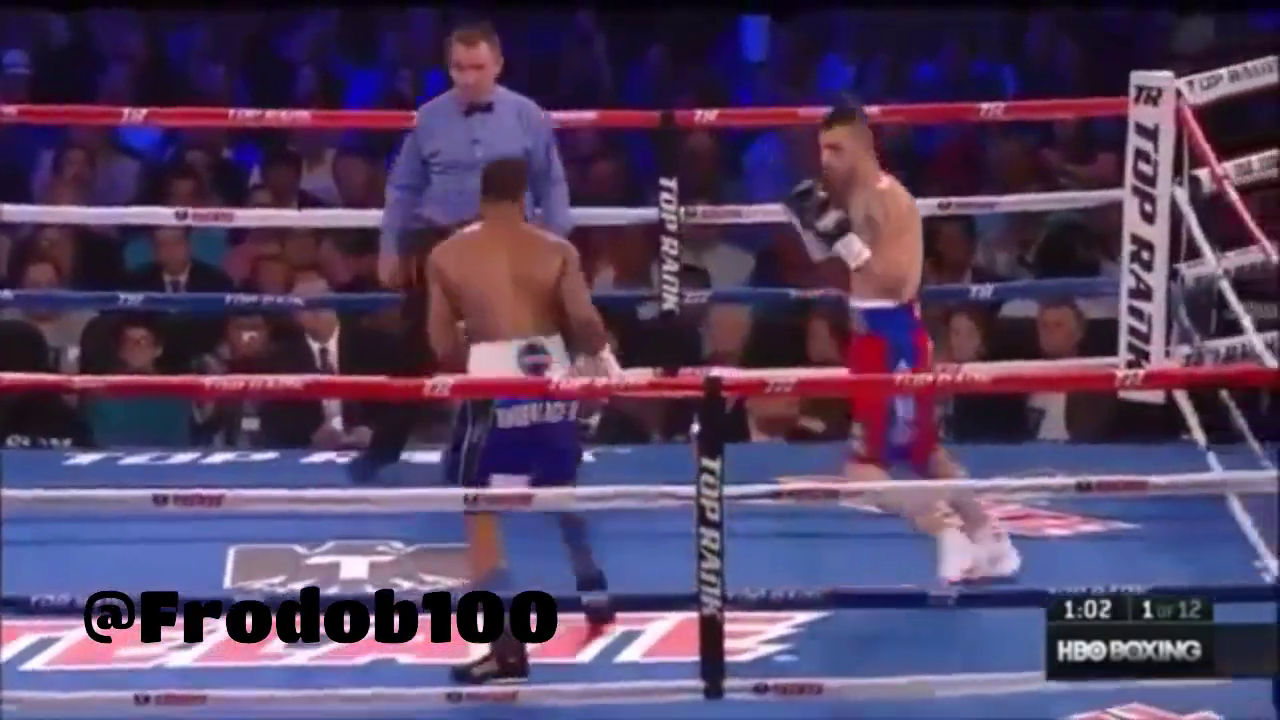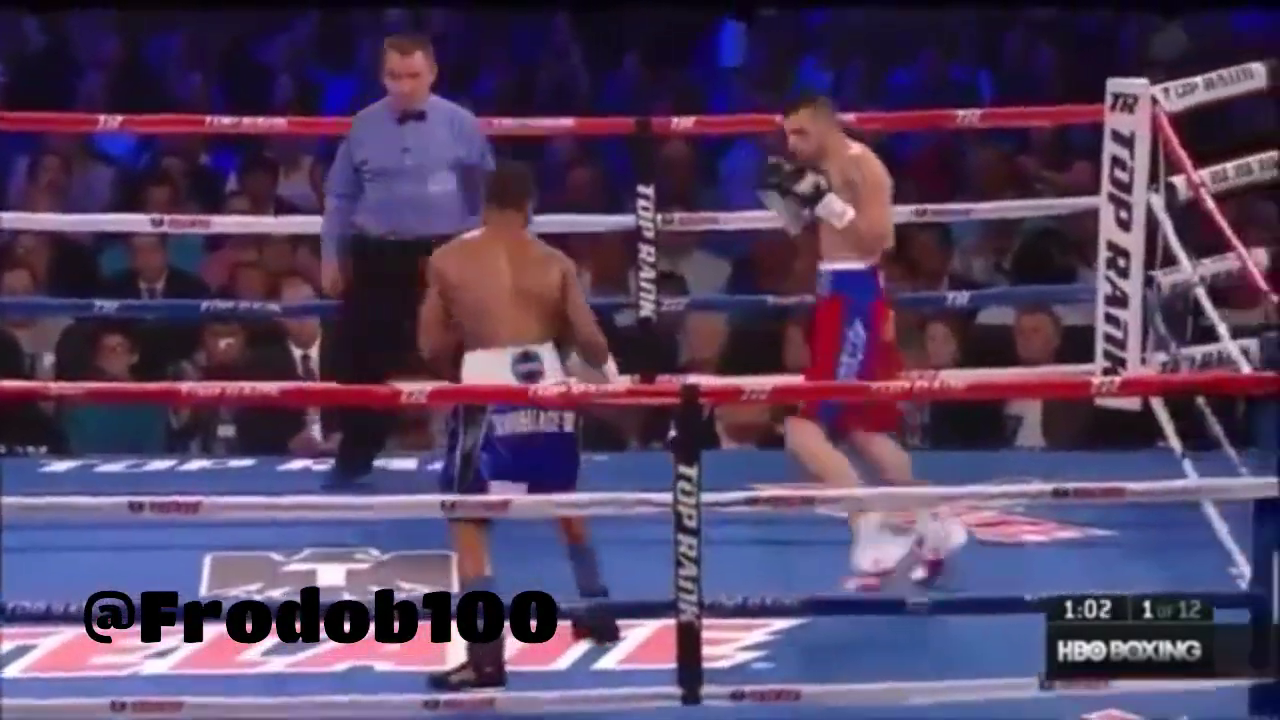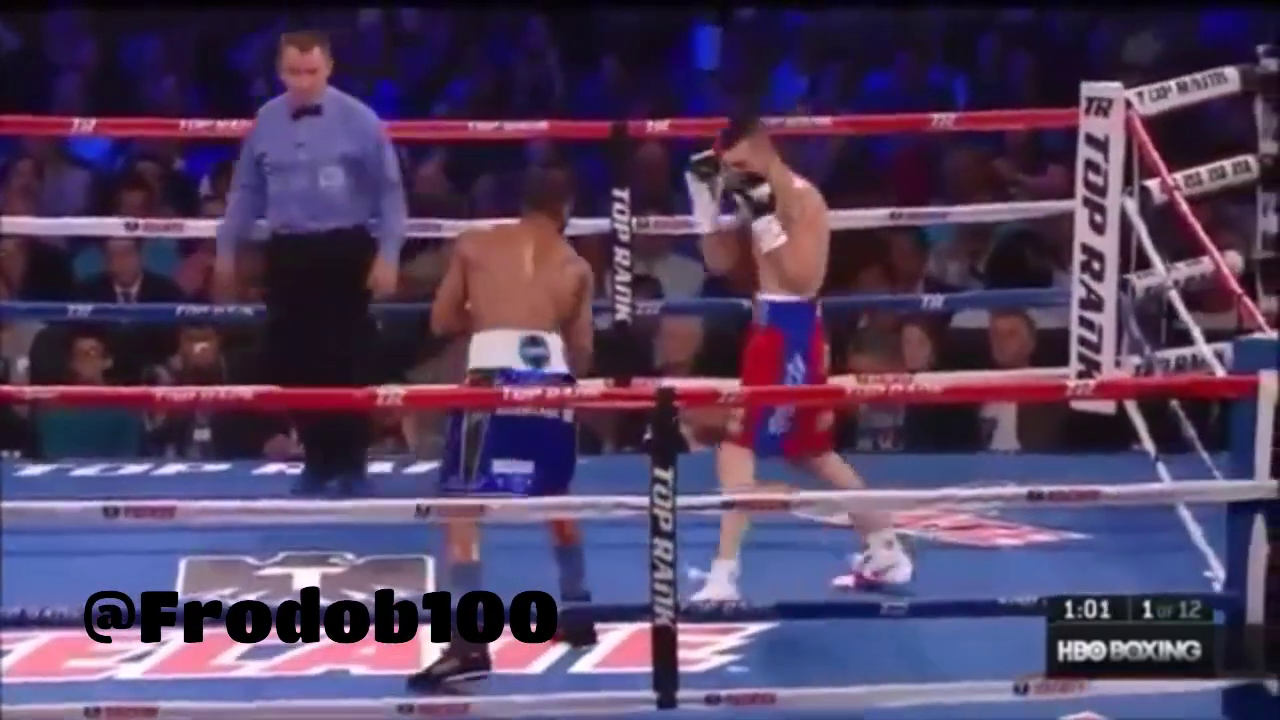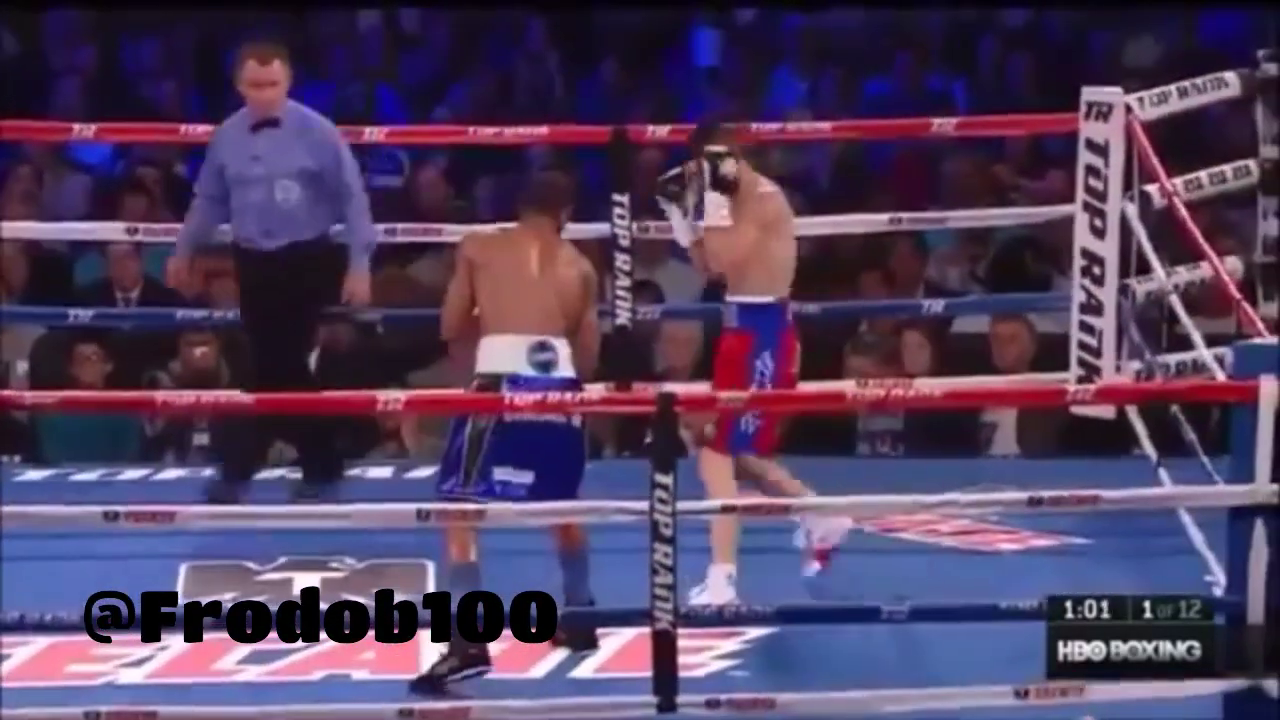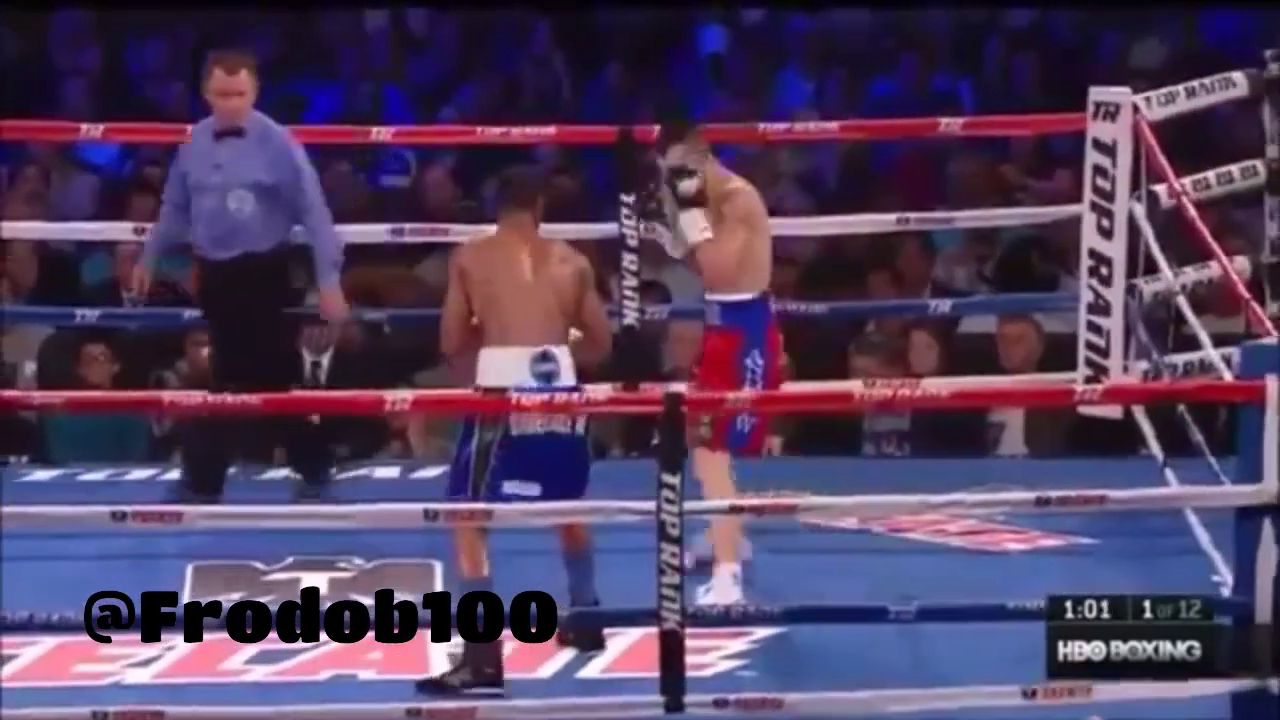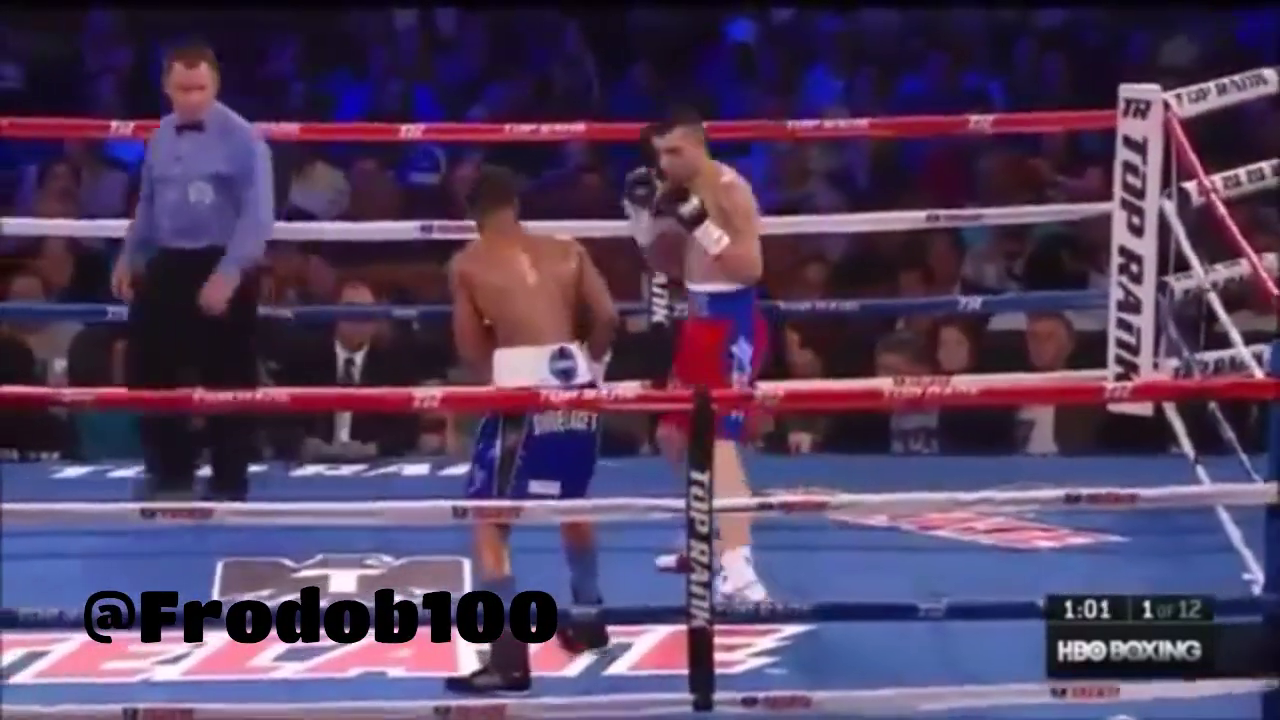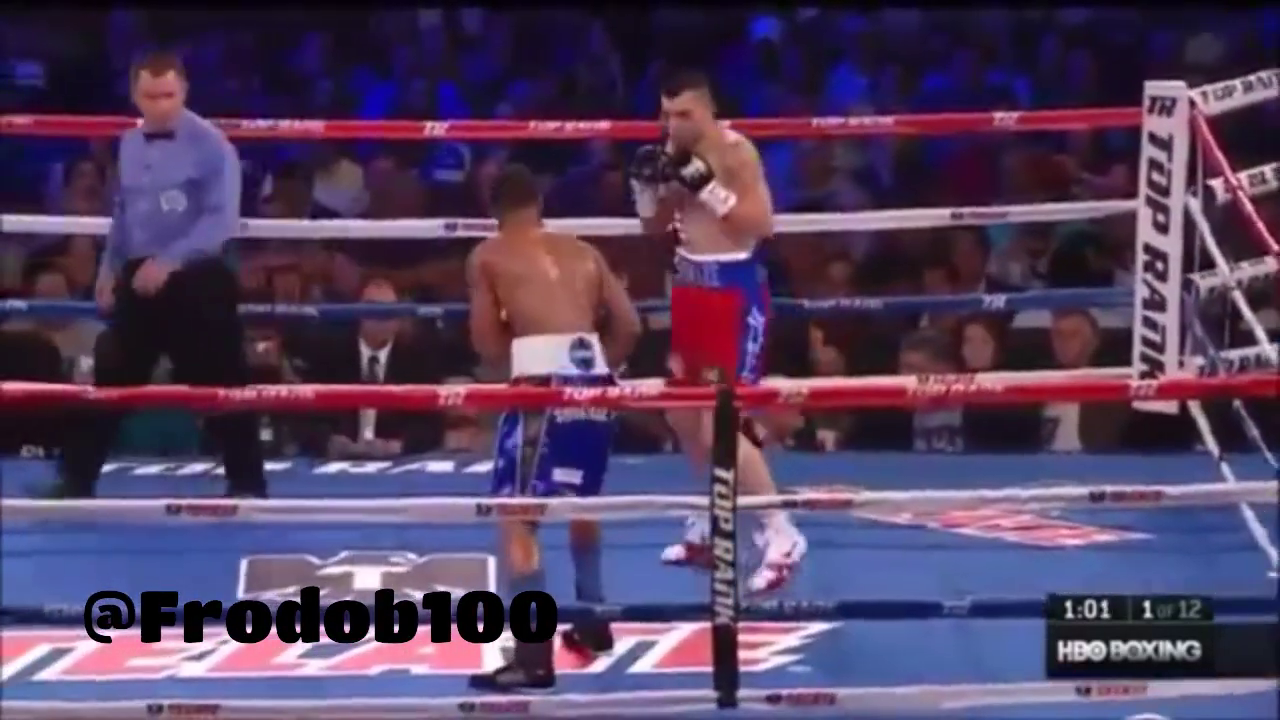
dt=0.2s
person 1, frame 1
left shoulder: (447, 257)
right shoulder: (556, 250)
left elbow: (443, 346)
right elbow: (584, 320)
right wrist: (601, 356)
left hip: (494, 386)
right hip: (554, 380)
left knee: (480, 513)
right knee: (559, 488)
left ankle: (507, 647)
right ankle: (593, 590)
person 1, frame 2
left shoulder: (447, 260)
right shoulder: (558, 264)
left elbow: (432, 345)
right elbow: (590, 341)
right wrist: (604, 366)
left hip: (490, 395)
right hip: (548, 391)
left knee: (468, 523)
right knee: (561, 501)
left ankle: (486, 656)
right ankle: (597, 612)
person 1, frame 3
left shoulder: (473, 244)
right shoulder: (576, 266)
left elbow: (442, 322)
right elbow: (582, 355)
left hip: (494, 376)
right hip: (552, 379)
left knee: (463, 507)
right knee: (556, 499)
left ankle: (468, 643)
right ankle: (576, 617)
person 1, frame 4
left shoulder: (478, 248)
right shoulder: (580, 266)
left elbow: (453, 331)
right elbow: (588, 356)
left hip: (501, 382)
right hip: (559, 383)
right knee: (561, 504)
left ankle: (469, 643)
right ankle: (579, 621)
person 1, frame 5
left shoulder: (470, 257)
right shoulder: (572, 262)
left elbow: (455, 344)
right elbow: (600, 341)
left hip: (503, 394)
right hip: (561, 391)
left knee: (467, 523)
right knee: (567, 507)
left ankle: (482, 658)
right ankle: (585, 622)
person 1, frame 6
left shoulder: (466, 264)
right shoulder: (566, 249)
left elbow: (471, 350)
right elbow: (607, 317)
left hip: (522, 392)
right hip: (575, 387)
left knee: (488, 522)
right knee: (571, 502)
left ankle: (510, 660)
right ankle: (586, 619)
person 1, frame 7
left shoulder: (487, 257)
right shoulder: (584, 251)
left elbow: (487, 344)
right elbow: (628, 330)
left hip: (541, 383)
right hip: (594, 380)
left knee: (516, 518)
right knee: (580, 499)
left ankle: (534, 658)
right ankle: (592, 621)
person 2, frame 1
left shoulder: (889, 200)
right shoulder: (848, 199)
left elbow: (898, 281)
right elbow: (839, 281)
left wrist: (842, 237)
right wrist: (816, 234)
left hip: (894, 338)
right hip: (870, 336)
left knee: (867, 469)
right knee: (922, 453)
left ankle: (957, 545)
right ankle: (990, 545)
person 2, frame 2
left shoulder: (860, 164)
right shoulder: (825, 172)
left elbow: (879, 239)
left wrist: (825, 198)
right wrist: (786, 202)
left hip: (856, 306)
right hip: (837, 299)
left knee: (803, 430)
right knee: (866, 431)
left ankle: (872, 537)
right ankle: (938, 528)
person 2, frame 3
left shoulder: (800, 198)
right shoulder: (762, 197)
left elbow: (800, 277)
right elbow: (719, 259)
left wrist: (762, 217)
right wrist: (704, 194)
left hip: (790, 335)
right hip: (775, 331)
left knee: (735, 452)
right knee: (815, 454)
left ankle: (722, 579)
right ankle: (885, 552)
person 2, frame 4
left shoulder: (764, 201)
right shoulder: (734, 198)
left elbow: (730, 265)
right elbow: (710, 267)
left wrist: (718, 196)
right wrist: (679, 211)
left hip: (760, 337)
right hip: (745, 331)
left knee: (714, 457)
right knee: (735, 451)
left ankle: (721, 584)
right ankle: (822, 520)
person 2, frame 5
left shoulder: (737, 197)
right shoulder: (702, 195)
left elbow: (717, 272)
left wrist: (688, 211)
right wrist: (667, 217)
left hip: (746, 333)
right hip: (723, 327)
left knee: (708, 456)
right knee: (700, 443)
left ankle: (727, 583)
right ankle: (724, 541)
person 2, frame 6
left shoulder: (731, 190)
right shoulder: (675, 189)
left elbow: (751, 267)
right elbow: (659, 260)
left wrist: (699, 223)
right wrist: (640, 210)
left hip: (732, 324)
right hip: (699, 321)
left knee: (715, 444)
right knee: (672, 433)
left ankle: (739, 574)
right ankle: (713, 539)
person 2, frame 7
left shoulder: (737, 152)
right shoulder: (673, 152)
left elbow: (760, 224)
right elbow: (652, 221)
left wrist: (705, 184)
right wrist: (648, 182)
left hip: (733, 291)
right hip: (691, 284)
right knee: (683, 414)
left ankle: (780, 535)
right ankle: (709, 524)
person 3, frame 1
left shoulder: (529, 116)
right shoulder: (430, 118)
left elbow: (552, 186)
right elbow: (403, 188)
right wrist: (389, 247)
right hip: (442, 246)
right knee: (419, 349)
right ankle: (383, 448)
person 3, frame 2
left shoulder: (462, 126)
right shoulder: (364, 127)
left elbow: (485, 196)
right elbow: (340, 197)
right wrist: (331, 255)
right hip: (376, 257)
right knee: (357, 362)
right ankle: (355, 456)
person 3, frame 3
left shoulder: (359, 120)
right shoulder: (266, 122)
left elbow: (389, 190)
right elbow: (246, 190)
left wrist: (387, 255)
right wrist: (227, 247)
left hip: (344, 250)
right hip: (286, 251)
left knee: (344, 357)
right knee: (289, 361)
left ankle: (348, 463)
right ankle: (323, 460)
person 3, frame 4
left shoulder: (317, 133)
right shoulder: (228, 135)
left elbow: (352, 201)
right elbow: (208, 200)
left wrist: (357, 266)
right wrist: (184, 251)
left hip: (305, 262)
right hip: (254, 265)
left knee: (274, 372)
right knee: (284, 372)
left ankle: (235, 476)
right ankle: (321, 467)
person 3, frame 5
left shoulder: (277, 145)
right shoulder: (194, 142)
left elbow: (313, 215)
right elbow: (175, 208)
left wrist: (328, 283)
right wrist: (149, 259)
left hip: (260, 273)
right hip: (211, 273)
left knee: (235, 381)
right knee: (261, 380)
left ankle: (199, 486)
right ankle: (312, 464)
person 3, frame 6
left shoulder: (241, 139)
right shoulder: (158, 135)
left elbow: (256, 216)
left wrist: (228, 275)
right wrist: (129, 257)
left hip: (222, 273)
right hip: (168, 268)
left knee: (225, 382)
right knee: (147, 371)
left ankle: (229, 484)
right ankle: (171, 474)
person 3, frame 7
left shoulder: (210, 146)
right shoulder: (130, 145)
left elbow: (219, 219)
left wrist: (169, 262)
right wrist: (109, 271)
left hip: (195, 279)
right hip: (135, 279)
left knee: (218, 383)
right knee: (111, 380)
left ankle: (247, 483)
right ankle: (76, 483)
